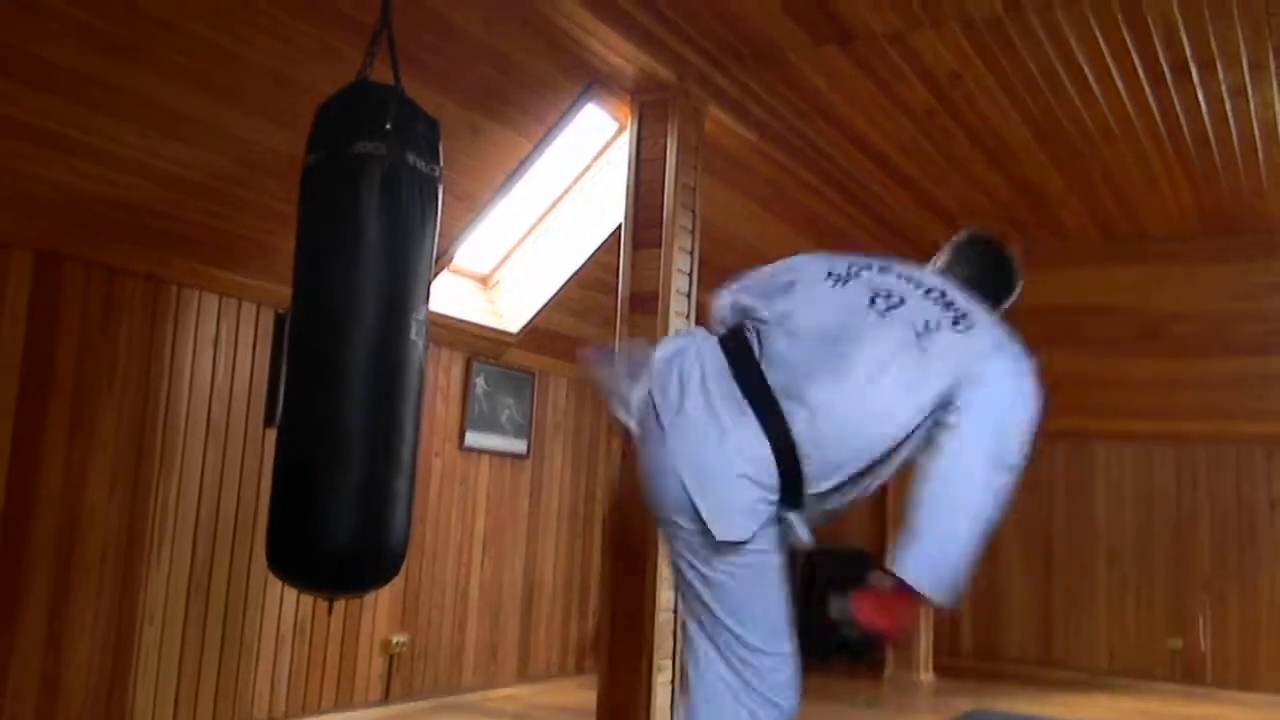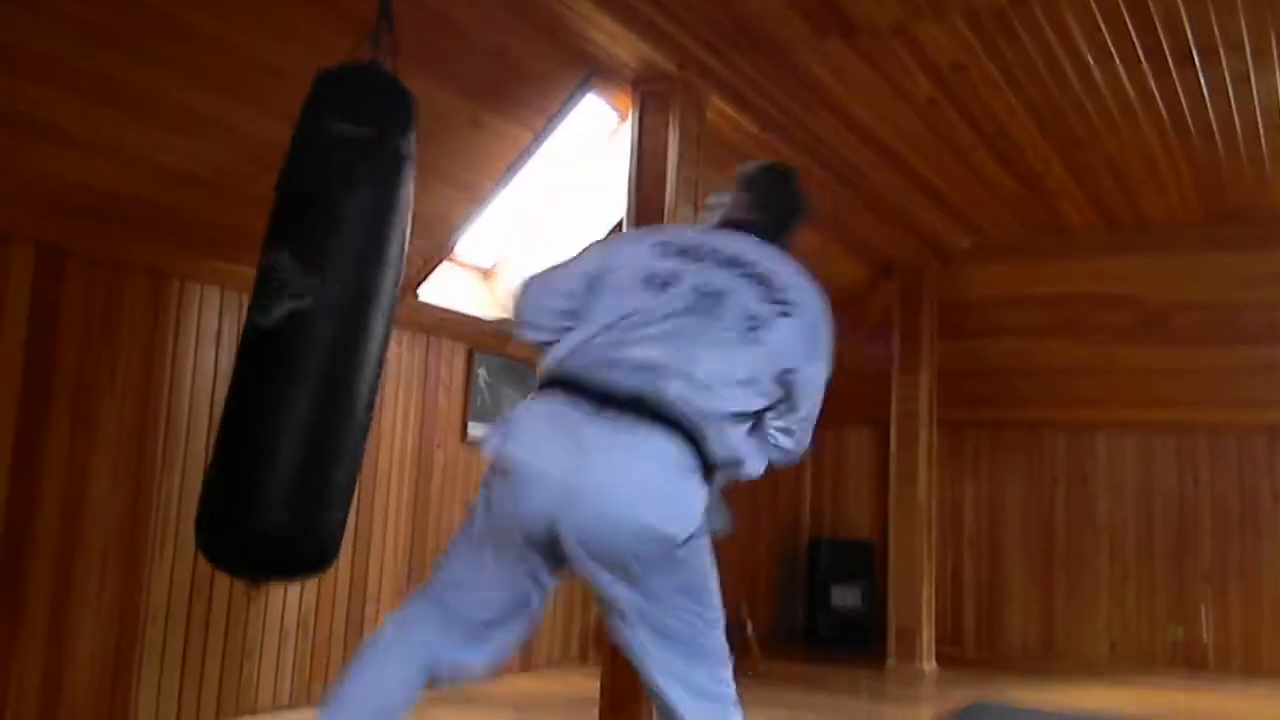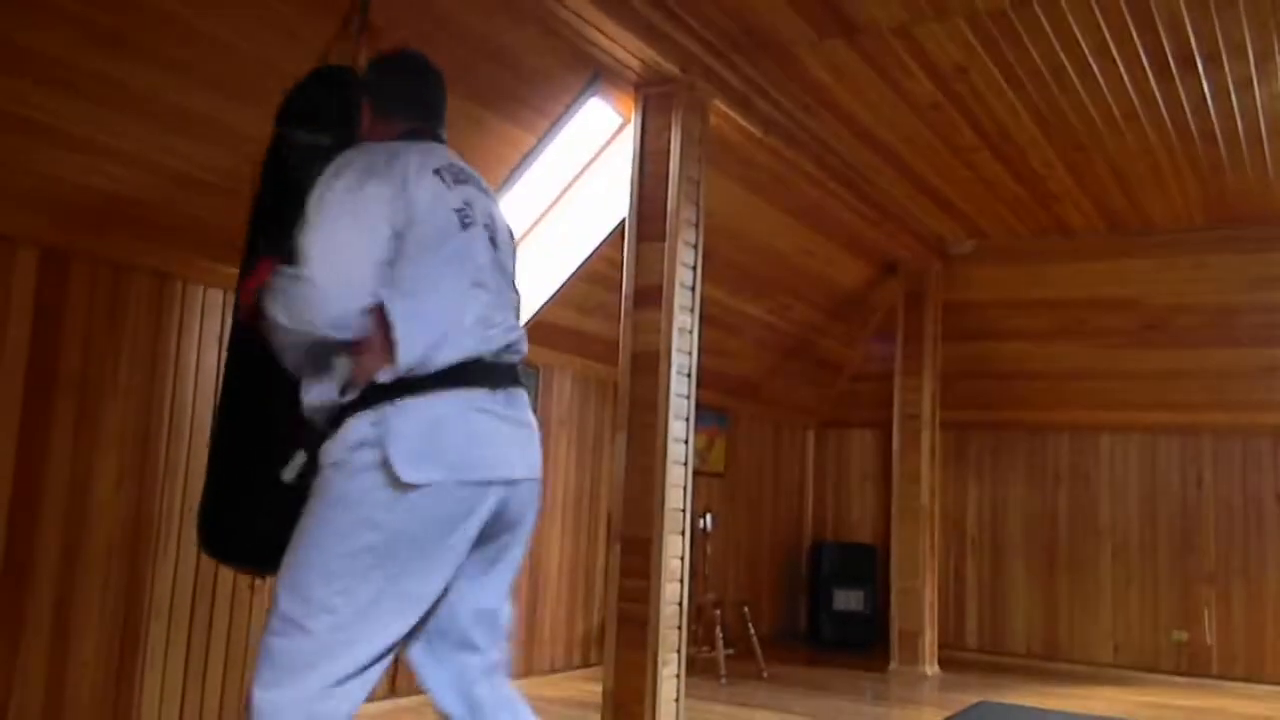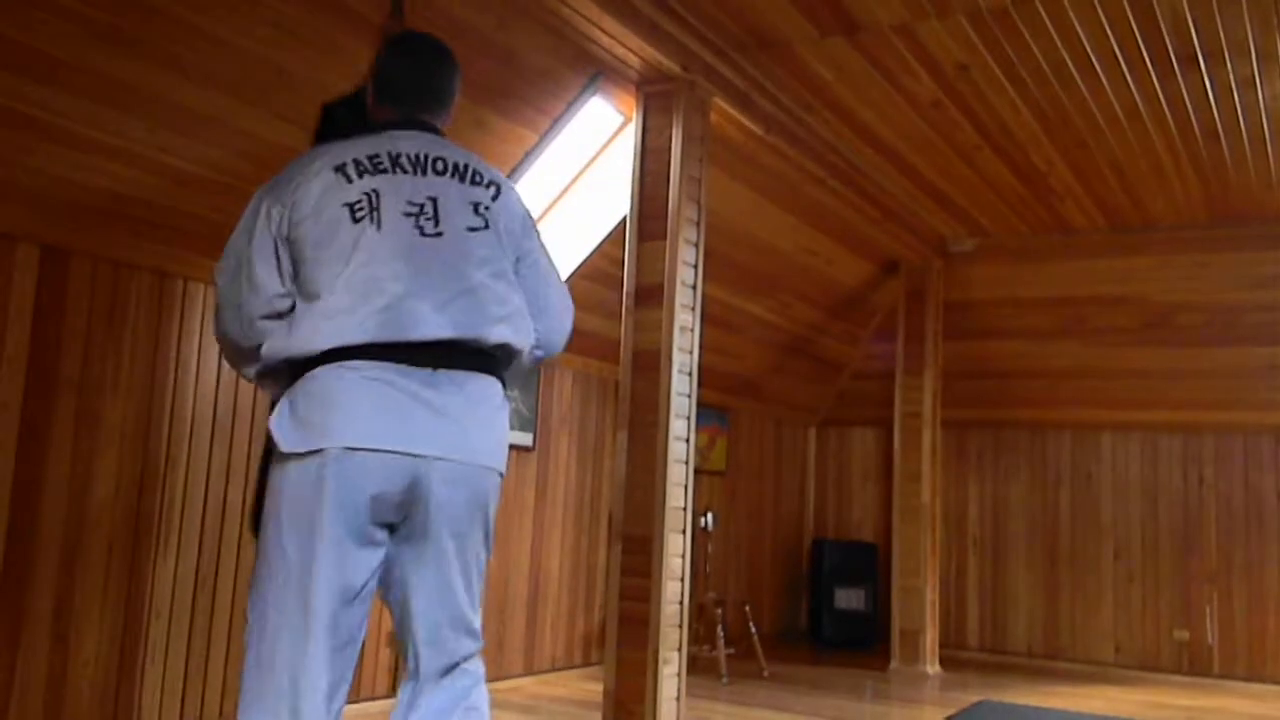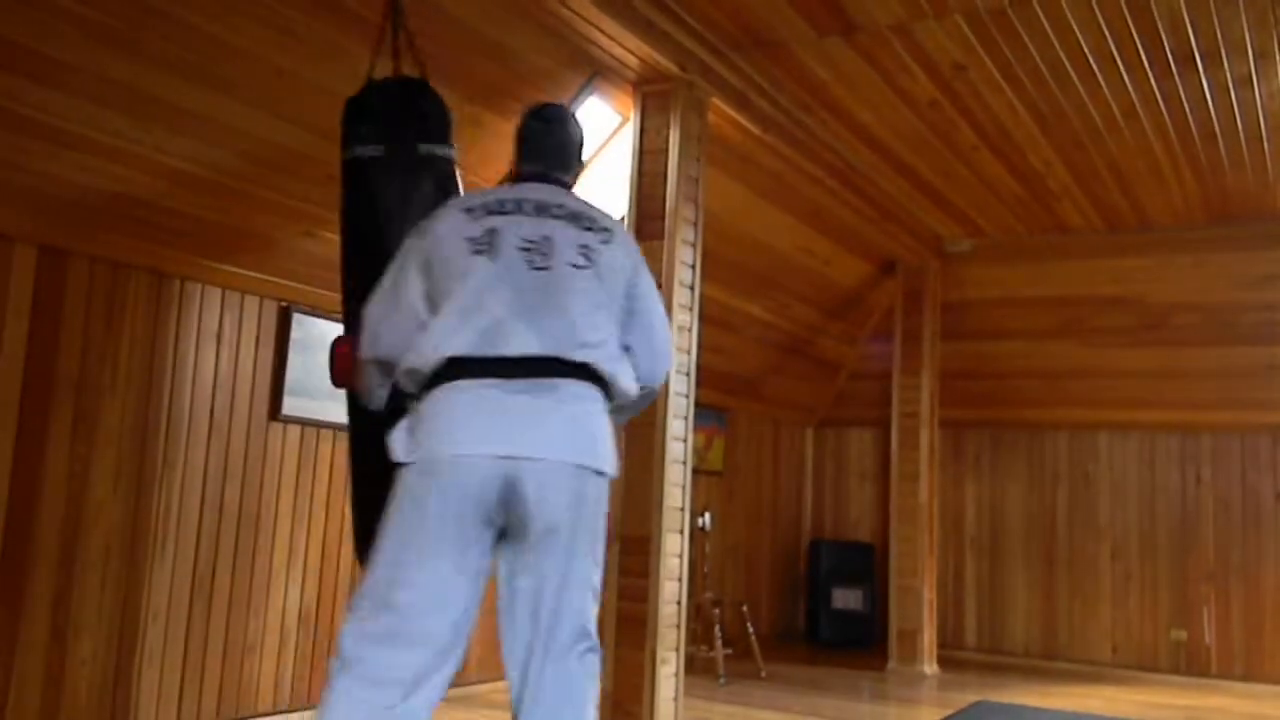
dt=0.5s
person 1, frame 1
left shoulder: (853, 268)
right shoulder: (997, 357)
left elbow: (730, 303)
right elbow: (969, 482)
right wrist: (909, 588)
left hip: (684, 389)
right hip: (725, 480)
person 1, frame 2
left shoulder: (647, 245)
right shoulder: (803, 305)
left elbow: (535, 310)
right elbow: (783, 441)
left hip: (542, 445)
right hip: (651, 488)
left knee: (429, 631)
person 1, frame 3
left shoulder: (375, 170)
right shoulder: (476, 196)
left elbow: (321, 302)
left wrist: (293, 335)
left hip: (418, 439)
right hip: (506, 442)
right knee: (469, 665)
person 1, frame 4
left shoulder: (311, 175)
right shoulder: (496, 190)
left elbow: (243, 321)
right elbow: (550, 329)
left wrist: (287, 370)
left hip: (344, 415)
right hip: (464, 428)
right knee: (447, 663)
person 1, frame 5
left shoulder: (452, 220)
right shoulder: (613, 239)
left elbow: (383, 341)
right elbow: (650, 368)
left wrist: (374, 389)
left hip: (463, 427)
right hip: (571, 436)
left knee: (386, 646)
right knee: (560, 650)
